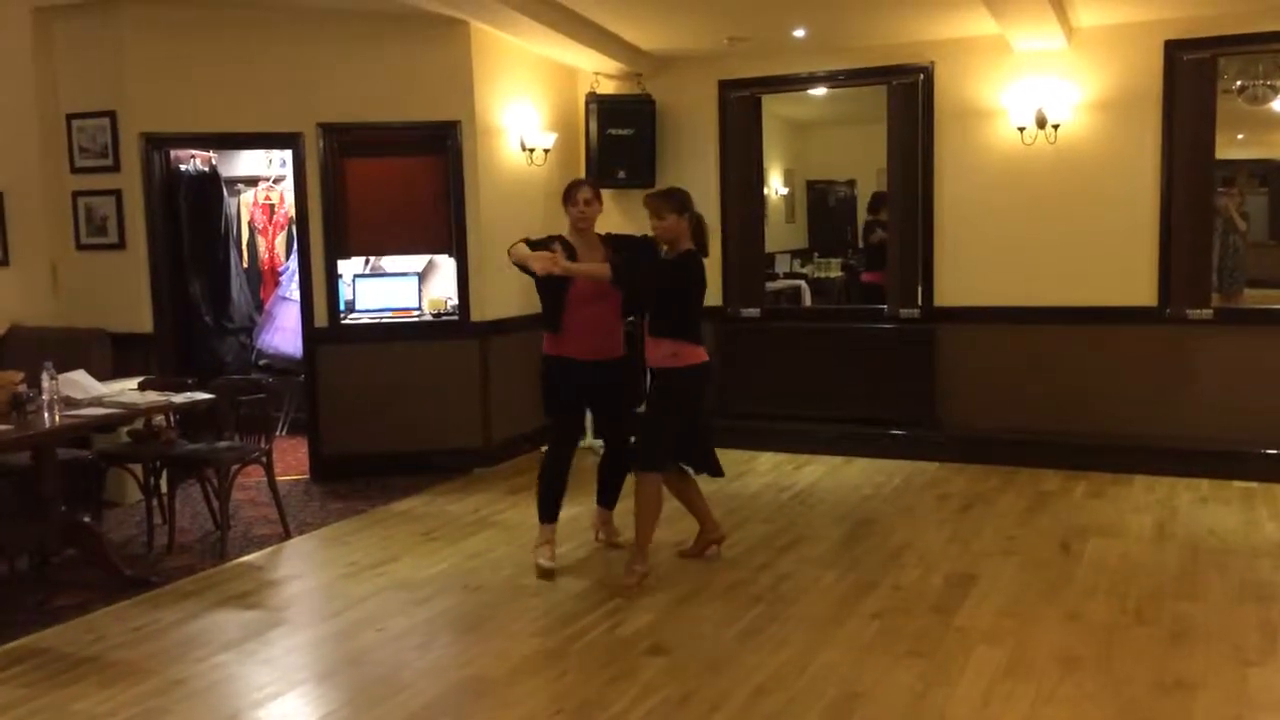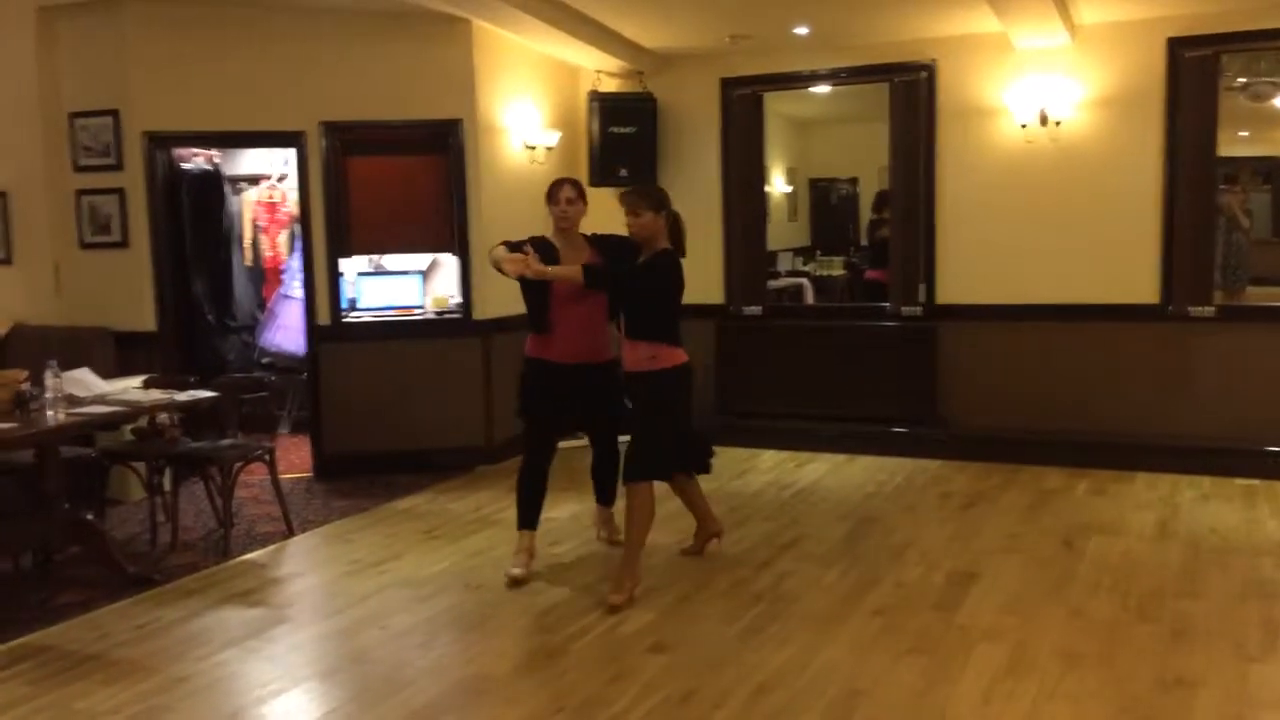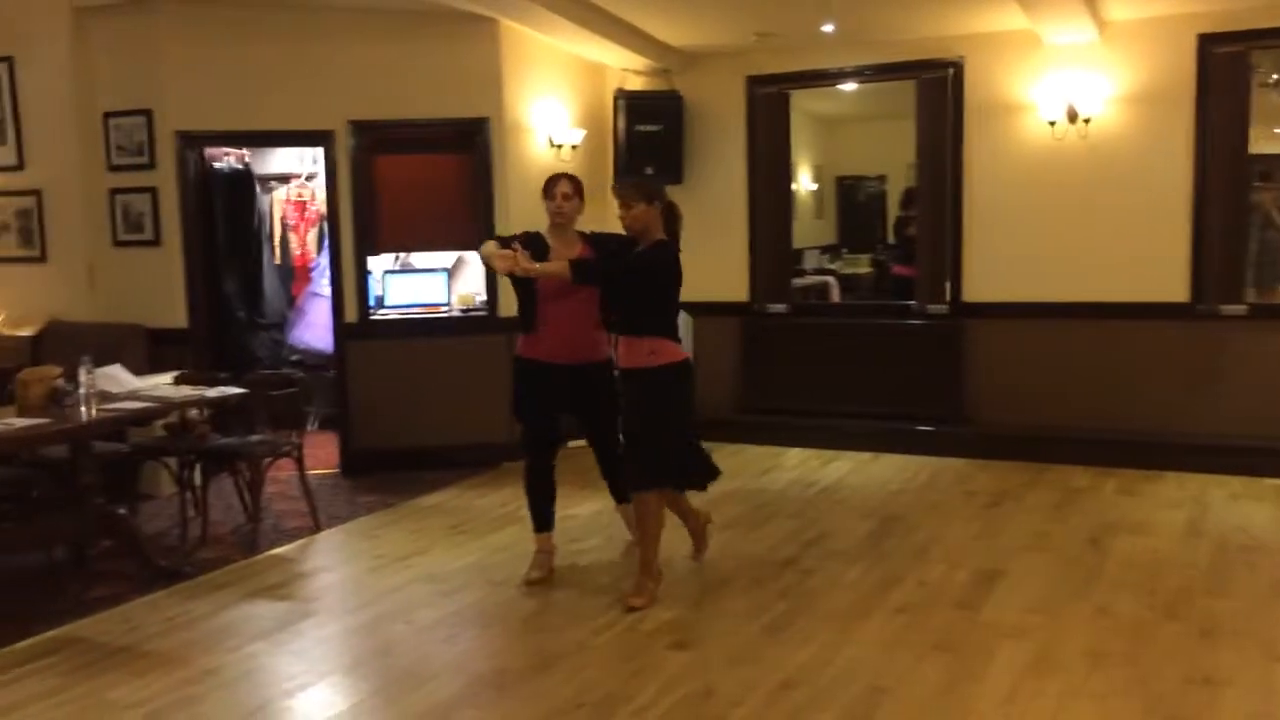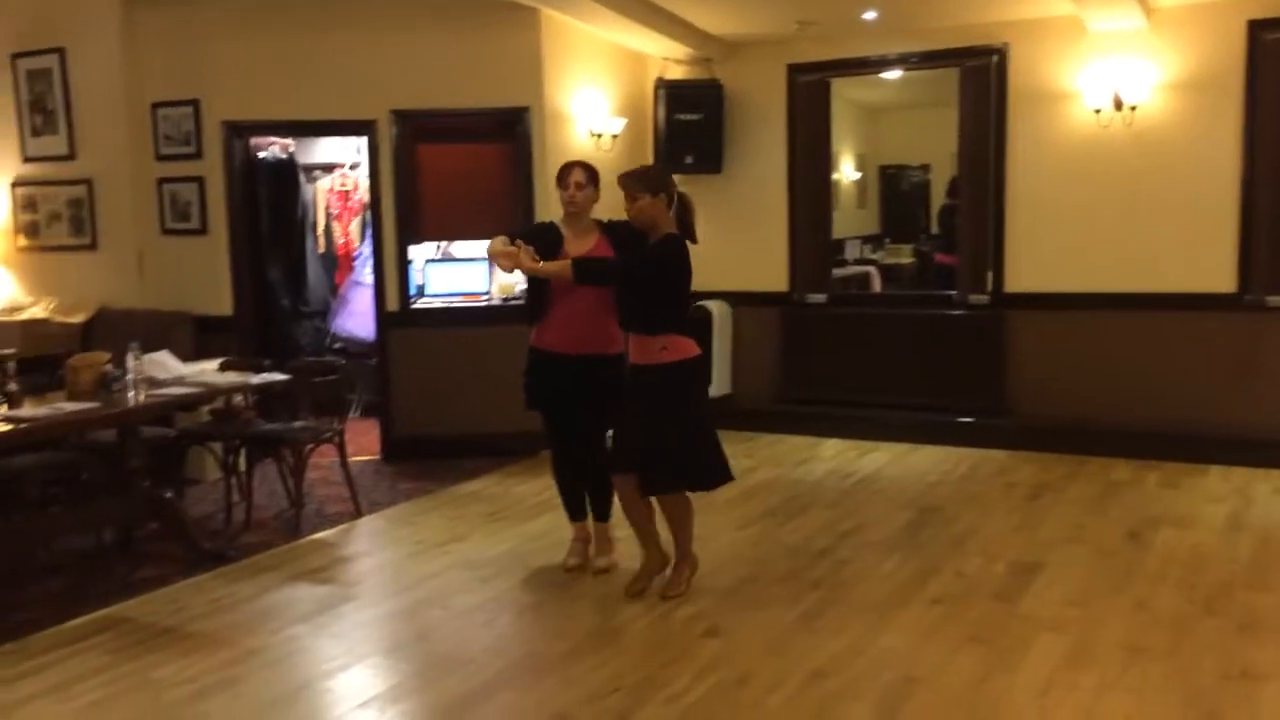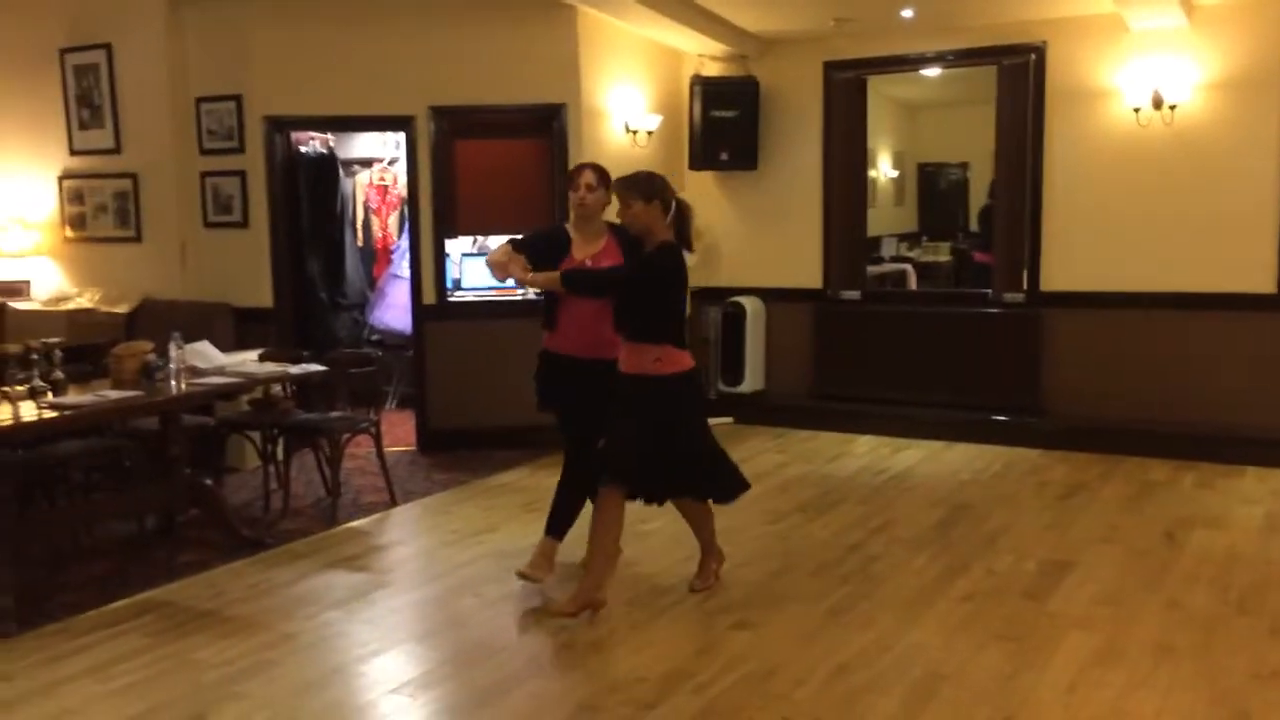
dt=0.2s
person 1, frame 1
left shoulder: (687, 266)
right shoulder: (664, 259)
left elbow: (631, 275)
left wrist: (571, 268)
left hip: (683, 373)
right hip: (667, 371)
left knee: (650, 460)
right knee: (665, 459)
left ankle: (640, 555)
right ankle: (710, 527)
person 1, frame 2
left shoulder: (664, 266)
right shoulder: (642, 259)
left elbow: (609, 278)
left wrist: (545, 272)
left hip: (663, 375)
right hip: (643, 374)
left knee: (640, 470)
right knee: (668, 459)
left ankle: (629, 572)
right ankle: (708, 522)
person 1, frame 3
left shoulder: (660, 257)
right shoulder: (636, 253)
left elbow: (600, 272)
left wrist: (534, 269)
left hip: (661, 372)
right hip: (637, 372)
left knee: (645, 473)
right knee: (659, 463)
left ankle: (648, 571)
right ankle: (693, 519)
person 1, frame 4
left shoulder: (668, 252)
right shoulder: (648, 249)
left elbow: (605, 272)
left wrist: (538, 268)
left hip: (674, 371)
right hip: (643, 371)
left knee: (665, 475)
right knee: (625, 472)
left ankle: (685, 558)
right ankle: (653, 554)
person 1, frame 5
left shoulder: (663, 261)
right shoulder: (650, 257)
left elbow: (599, 282)
left wrist: (531, 279)
left hip: (668, 384)
right hip: (636, 382)
left knee: (680, 482)
right knee: (611, 483)
left ankle: (711, 554)
right ankle: (593, 585)
person 2, frame 1
left shoulder: (618, 247)
right shoulder: (554, 249)
right elbow: (517, 250)
right wrist: (532, 258)
left hip: (613, 363)
right hip: (566, 365)
left knee: (619, 443)
right knee: (562, 445)
left ankle: (605, 518)
right ankle: (546, 537)
person 2, frame 2
left shoulder: (605, 248)
right shoulder: (537, 249)
right elbow: (500, 251)
right wrist: (506, 261)
left hip: (599, 366)
right hip: (548, 367)
left knee: (607, 444)
right knee: (537, 452)
left ankle: (605, 516)
right ankle: (524, 545)
person 2, frame 3
left shoulder: (600, 246)
right shoulder: (530, 244)
right elbow: (491, 247)
right wrist: (495, 256)
left hip: (591, 367)
right hip: (538, 368)
left knee: (605, 444)
right knee: (539, 455)
left ankle: (628, 511)
right ankle: (543, 545)
person 2, frame 4
left shoulder: (617, 236)
right shoulder: (542, 235)
right elbow: (501, 244)
right wrist: (502, 253)
left hip: (603, 360)
right hip: (552, 359)
left knee: (591, 445)
right knee: (564, 448)
left ankle: (603, 533)
right ankle: (580, 532)
person 2, frame 5
left shoulder: (627, 240)
right shoulder: (552, 239)
right elbow: (509, 253)
right wrist: (502, 260)
left hip: (607, 366)
right hip: (561, 363)
left knee: (579, 455)
right knee: (583, 451)
left ankle: (548, 549)
